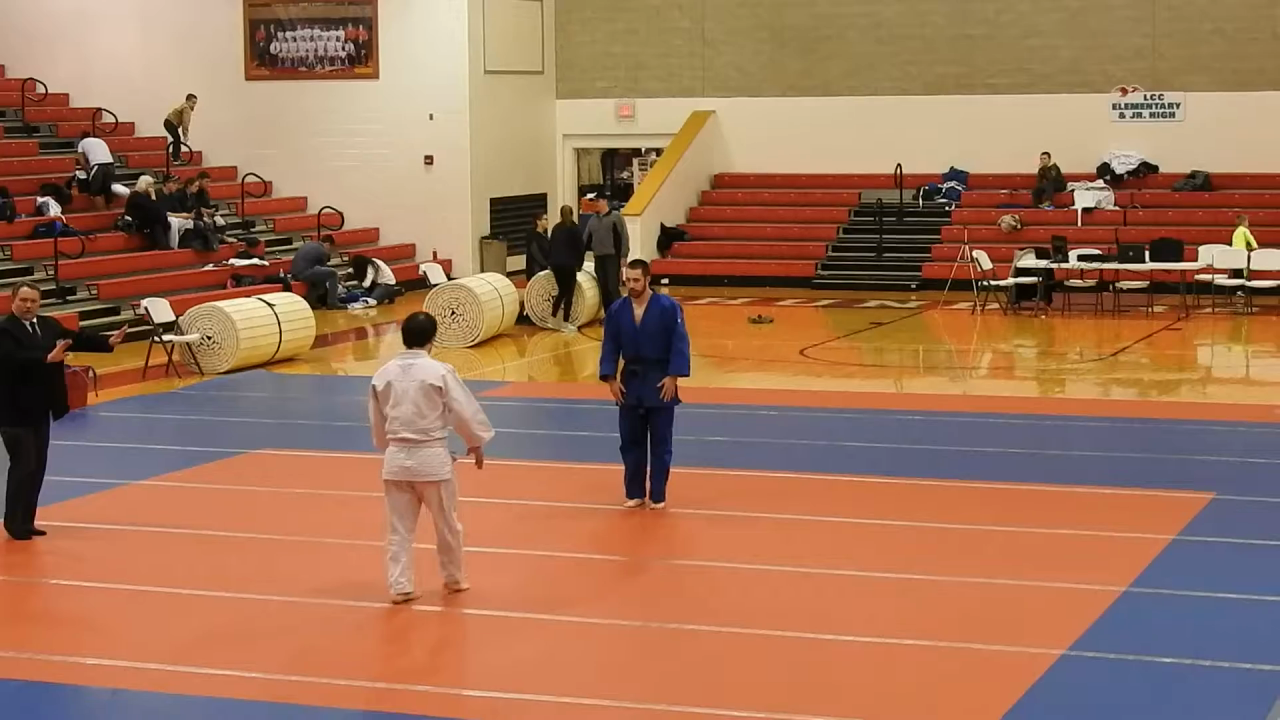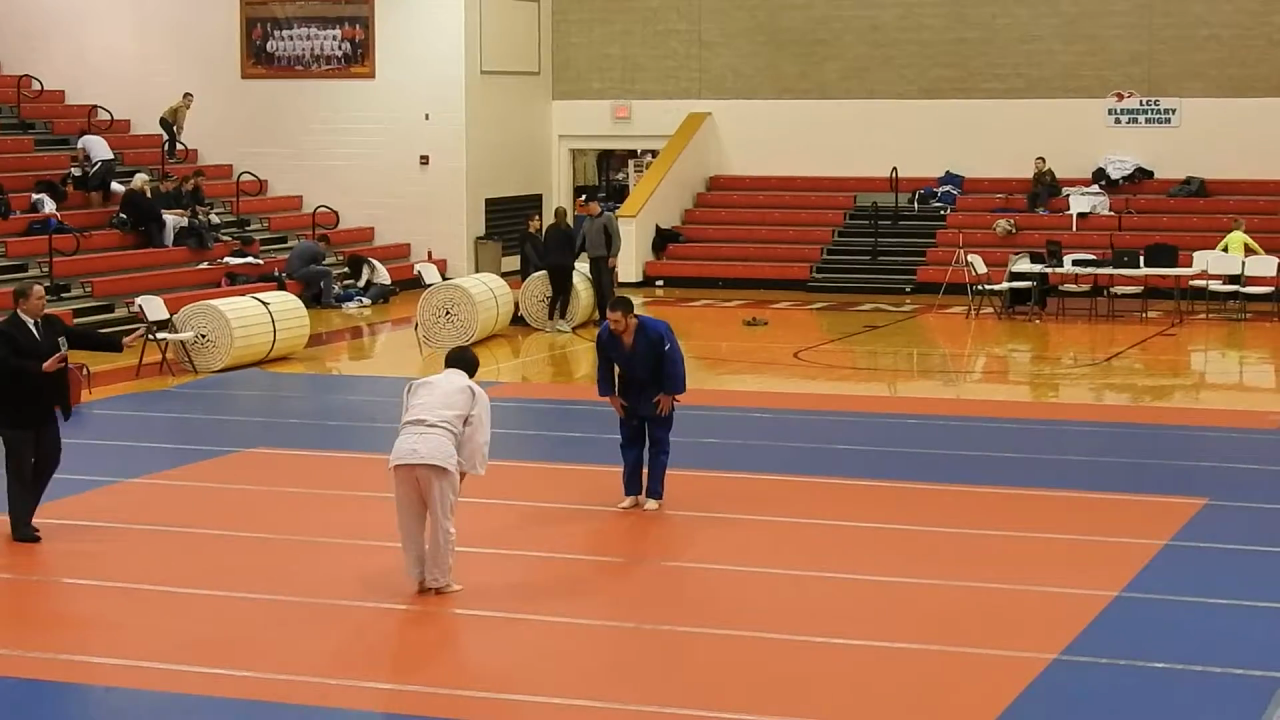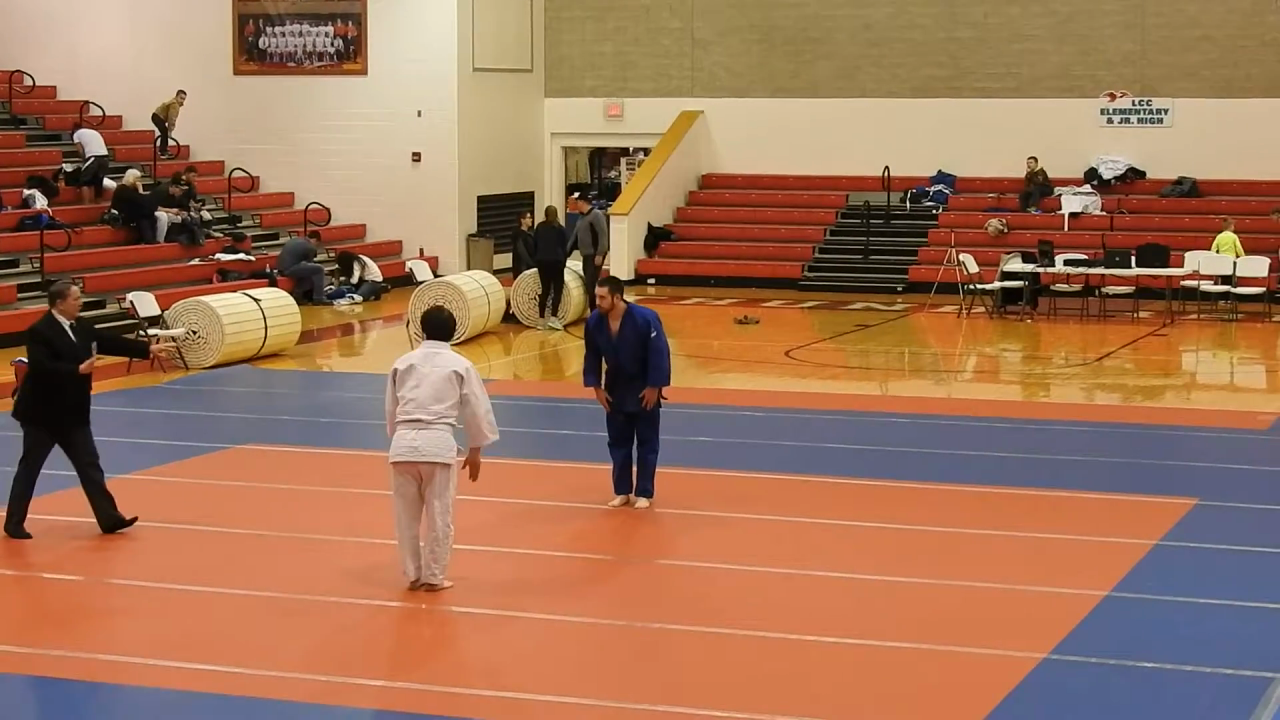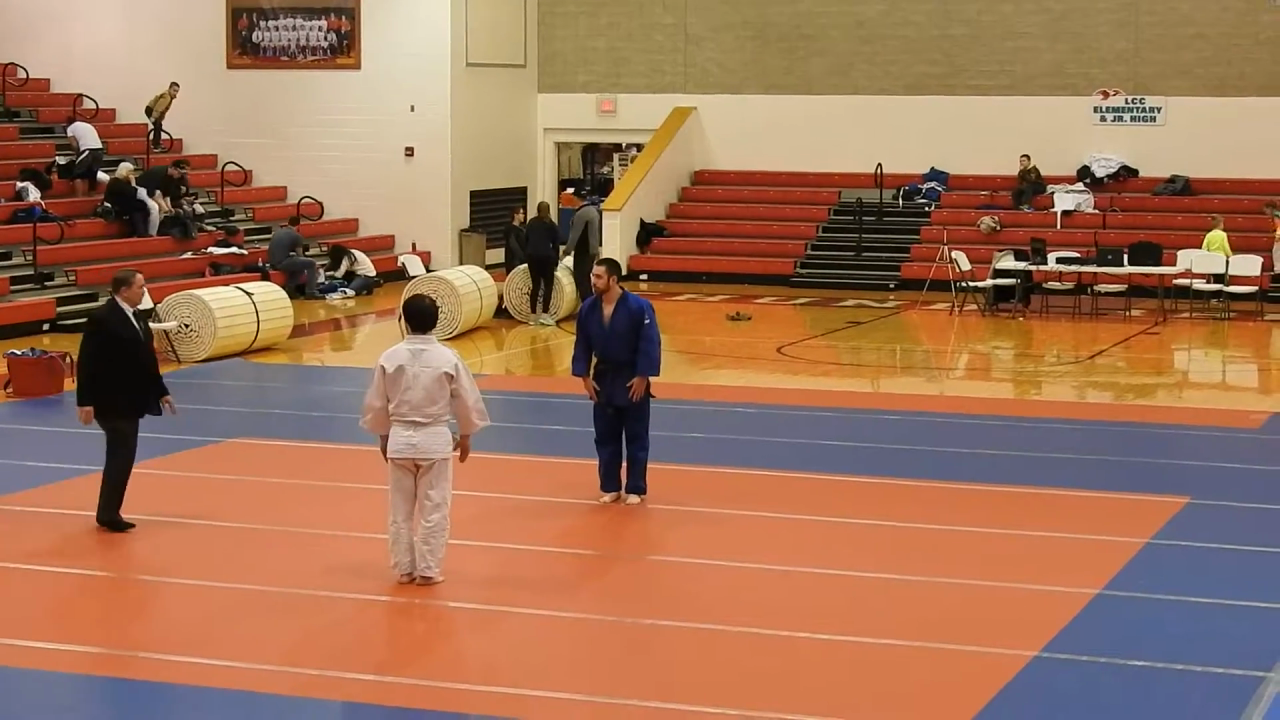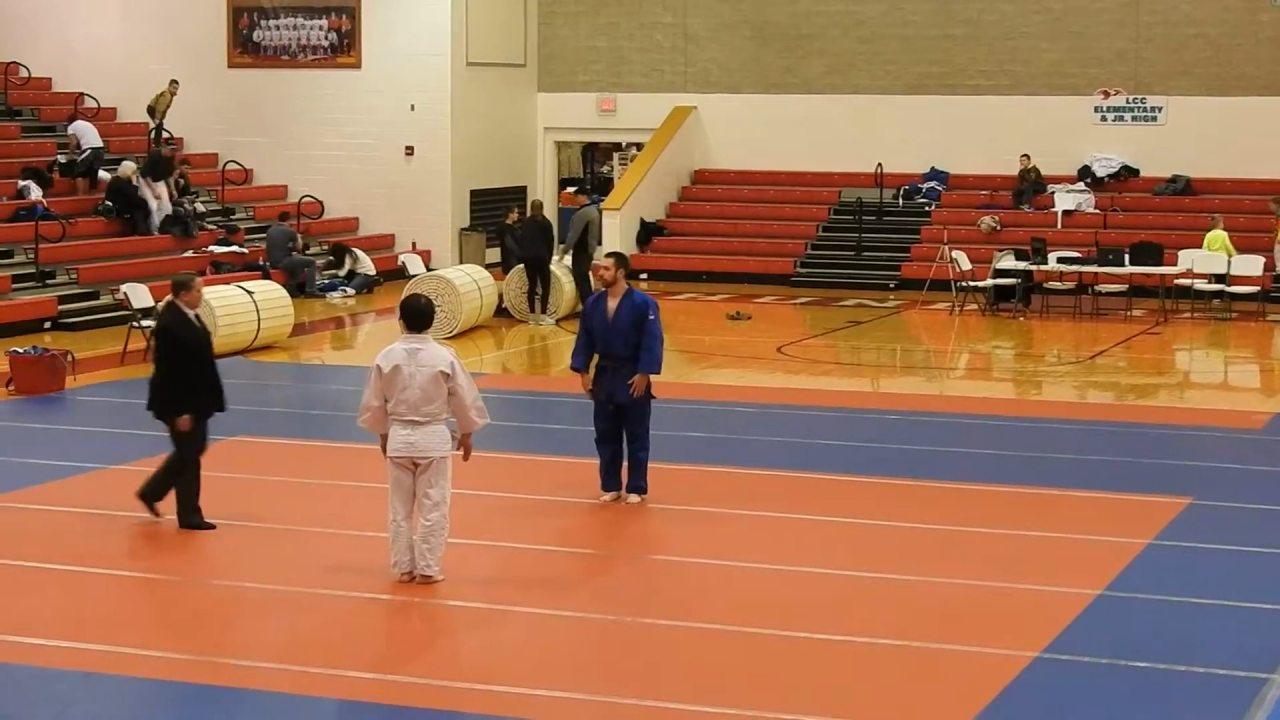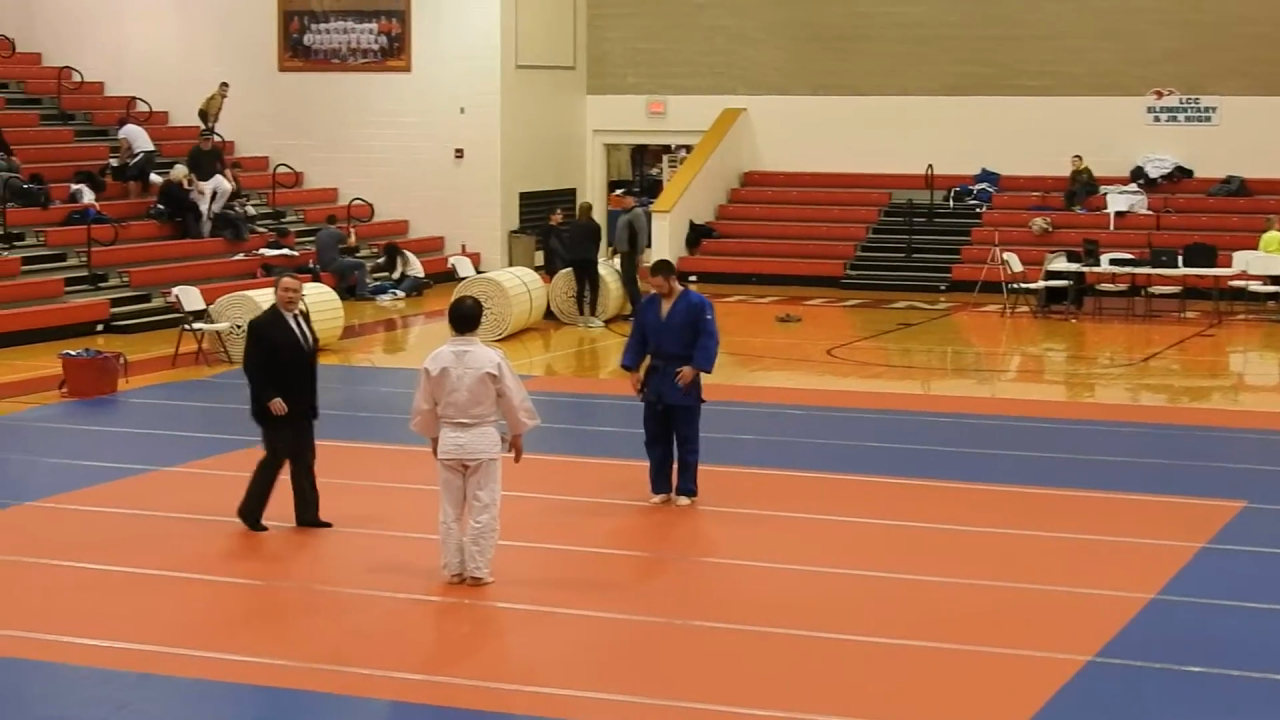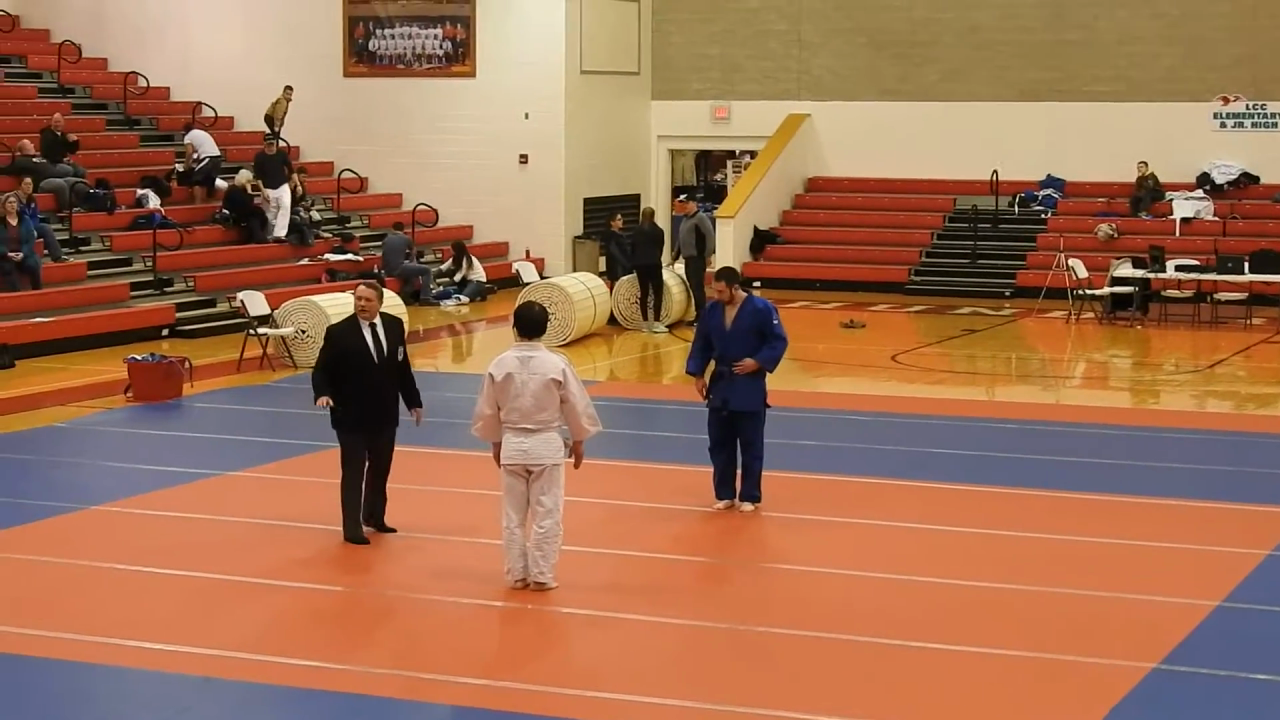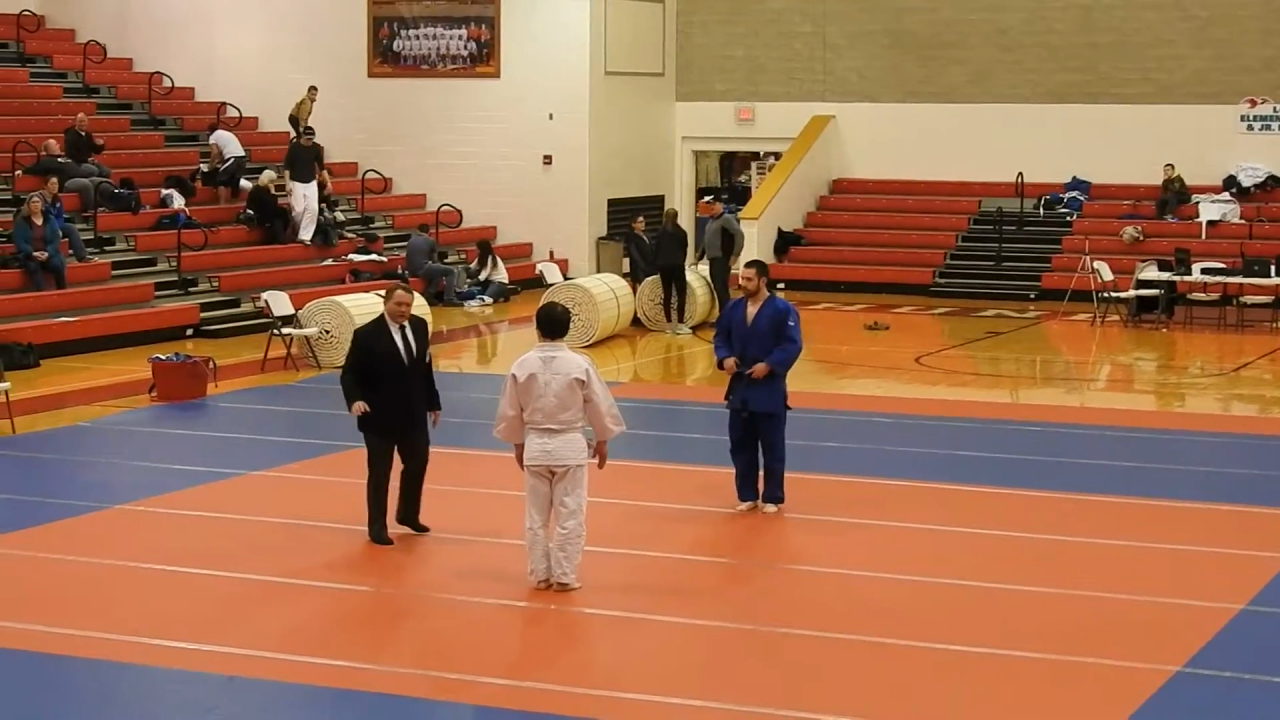
dt=0.5s
person 1, frame 1
left shoulder: (383, 374)
right shoulder: (440, 372)
left elbow: (377, 423)
right elbow: (464, 412)
right wrist: (477, 444)
left hip: (396, 459)
right hip: (432, 457)
left knee: (399, 528)
right knee: (446, 524)
left ankle: (400, 586)
right ankle: (453, 578)
person 1, frame 2
left shoulder: (419, 383)
right shoulder: (476, 392)
right elbow: (476, 439)
right wrist: (460, 476)
left hip: (404, 448)
right hip: (438, 451)
left knee: (410, 522)
right knee: (441, 522)
left ankle: (421, 578)
right ankle: (440, 581)
person 1, frame 3
left shoulder: (402, 363)
right shoulder: (461, 365)
left elbow: (391, 409)
right elbow: (477, 411)
right wrist: (475, 451)
left hip: (403, 442)
right hip: (438, 444)
left knee: (406, 515)
right knee: (439, 515)
left ankle: (414, 574)
right ankle: (434, 577)
person 1, frame 4
left shoulder: (389, 358)
right shoulder: (448, 358)
left elbow: (376, 403)
right elbow: (467, 401)
left wrist: (383, 436)
right wrist: (465, 435)
left hip: (400, 439)
right hip: (435, 440)
left knee: (400, 510)
right knee: (434, 509)
left ankle: (404, 569)
right ankle: (428, 570)
person 1, frame 5
left shoulder: (386, 357)
right shoulder: (444, 357)
left elbow: (374, 402)
right elbow: (464, 398)
left wrist: (383, 434)
right wrist: (466, 433)
left hip: (399, 438)
right hip: (434, 439)
left knee: (399, 508)
right knee: (433, 508)
left ankle: (404, 567)
right ankle: (427, 569)
person 1, frame 6
left shoulder: (435, 360)
right shoulder: (492, 358)
left elbow: (425, 405)
right elbow: (513, 399)
left wrist: (433, 437)
right wrist: (516, 434)
left hip: (449, 440)
right hip: (483, 440)
left knee: (450, 511)
right knee: (483, 510)
left ankle: (453, 569)
right ankle: (477, 570)
person 1, frame 7
left shoulder: (499, 365)
right shoulder: (557, 364)
left elbow: (487, 410)
right elbow: (576, 405)
left wrist: (496, 442)
right wrist: (578, 440)
left hip: (512, 445)
right hip: (547, 446)
left knee: (513, 515)
right knee: (547, 515)
left ankle: (517, 574)
right ankle: (541, 576)
person 1, frame 8
left shoulder: (522, 365)
right shoulder: (580, 364)
left elbow: (510, 411)
right elbow: (600, 406)
left wrist: (518, 444)
right wrist: (602, 440)
left hip: (535, 446)
right hip: (570, 446)
left knee: (536, 516)
right knee: (569, 516)
left ankle: (540, 575)
right ankle: (564, 577)
person 2, frame 1
left shoulder: (49, 325)
left elbow: (77, 339)
left wrist: (108, 342)
right wrist: (48, 359)
left hip: (39, 411)
left knee: (37, 467)
right knee: (23, 466)
left ankle: (25, 521)
person 2, frame 2
left shoulder: (51, 323)
left elbow: (81, 337)
left wrist: (120, 343)
right wrist: (41, 368)
left hip: (44, 409)
left knee: (49, 459)
left ankle: (23, 514)
person 2, frame 3
left shoulder: (81, 327)
right shoulder: (40, 332)
left elbow: (110, 342)
right elbow: (42, 367)
left wrist: (148, 348)
right wrist: (77, 370)
left hip: (72, 412)
right hip: (43, 413)
left knee: (88, 463)
right knee: (30, 467)
left ankle: (109, 517)
right ankle: (14, 523)
person 2, frame 4
left shoulder: (137, 316)
right shoulder: (102, 319)
left elbow: (147, 359)
right elbow: (87, 362)
left wrist: (161, 392)
right wrist: (86, 401)
left hip: (132, 400)
right hip: (111, 402)
left knee: (122, 455)
right knee: (122, 454)
left ankle: (109, 513)
right ankle: (107, 512)
person 2, frame 5
left shoulder: (187, 315)
right shoulder: (169, 324)
right elbow: (166, 371)
left wrist: (209, 394)
right wrist: (179, 410)
left hip: (194, 399)
right hip: (181, 403)
left knee: (192, 450)
right knee: (190, 455)
left ankle: (151, 491)
right ankle: (189, 515)
person 2, frame 6
left shoulder: (302, 318)
right shoulder: (262, 325)
right elbow: (253, 367)
left wrist: (311, 398)
right wrist: (270, 397)
left hip: (301, 404)
right hip: (275, 405)
left knee: (305, 459)
right knee: (276, 457)
left ankle: (307, 514)
right ankle: (250, 510)
person 2, frame 7
left shoulder: (395, 325)
right shoulder: (338, 332)
left elbow: (403, 366)
right elbow: (322, 370)
left wrist: (413, 401)
right wrist: (322, 393)
left hip: (384, 412)
right hip: (351, 414)
left knee: (381, 465)
right knee: (354, 470)
left ankle: (374, 516)
right ankle: (352, 527)
person 2, frame 8
left shoulder: (420, 326)
right shoulder: (367, 335)
left elbow: (426, 368)
right elbow: (350, 374)
left wrist: (433, 403)
right wrist: (355, 400)
left hip: (413, 413)
right hip: (380, 417)
left knee: (418, 463)
right knee: (380, 472)
left ankle: (408, 514)
right ankle: (377, 527)
person 3, frame 1
left shoulder: (668, 307)
right shoulder: (617, 310)
left elbow: (679, 344)
right elbow: (610, 347)
left wrist: (672, 377)
right wrist: (611, 379)
left hip: (659, 383)
right hip: (630, 381)
left knee: (661, 442)
right knee: (630, 441)
left ankle: (658, 496)
right ankle: (635, 493)
person 3, frame 2
left shoulder: (657, 331)
right shoulder: (605, 335)
left elbow: (674, 362)
right elbow: (605, 367)
left wrist: (668, 393)
right wrist: (611, 395)
left hip: (657, 392)
right hip: (628, 391)
left knee: (658, 442)
right knee: (630, 441)
left ankle: (654, 495)
right ankle: (632, 492)
person 3, frame 3
left shoulder: (645, 319)
right shoulder: (594, 321)
left elbow: (659, 354)
right elbow: (592, 356)
left wrist: (654, 387)
right wrist: (597, 387)
left hip: (643, 388)
right hip: (615, 387)
left knee: (646, 441)
right knee: (618, 441)
left ankle: (643, 493)
right ankle: (622, 491)
person 3, frame 4
left shoulder: (639, 307)
right shoulder: (588, 308)
left elbow: (650, 344)
right elbow: (582, 345)
left wrist: (642, 377)
right wrist: (585, 376)
left hip: (632, 381)
right hip: (603, 379)
left knee: (636, 438)
right knee: (605, 437)
left ankle: (635, 490)
right ankle: (610, 487)
person 3, frame 5
left shoulder: (643, 303)
right shoulder: (593, 304)
left elbow: (653, 341)
right elbow: (585, 340)
left wrist: (644, 374)
right wrist: (583, 372)
left hip: (632, 378)
right hip: (604, 376)
left knee: (636, 437)
right knee: (606, 436)
left ankle: (635, 489)
right ankle: (611, 486)
person 3, frame 6
left shoulder: (697, 304)
right shoulder: (647, 304)
left elbow: (709, 339)
right elbow: (637, 339)
left wrist: (694, 368)
right wrist: (633, 369)
left hip: (684, 379)
right hip: (655, 377)
left knee: (686, 439)
right knee: (655, 437)
left ankle: (686, 491)
right ankle: (661, 488)
person 3, frame 7
left shoulder: (761, 309)
right shoulder: (711, 310)
left elbow: (779, 341)
right elbow: (701, 344)
left wrist: (758, 362)
right wrist: (698, 374)
left hip: (749, 386)
right hip: (720, 384)
left knee: (751, 446)
right knee: (719, 443)
left ankle: (749, 497)
right ankle: (724, 494)
person 3, frame 8
left shoulder: (782, 310)
right shoulder: (734, 308)
left elbow: (792, 345)
right elbow: (721, 336)
left wrist: (769, 365)
right wrist: (725, 357)
left hip: (769, 388)
right hip: (740, 385)
left knee: (772, 447)
right knee: (741, 444)
left ankle: (772, 498)
right ankle: (747, 495)
